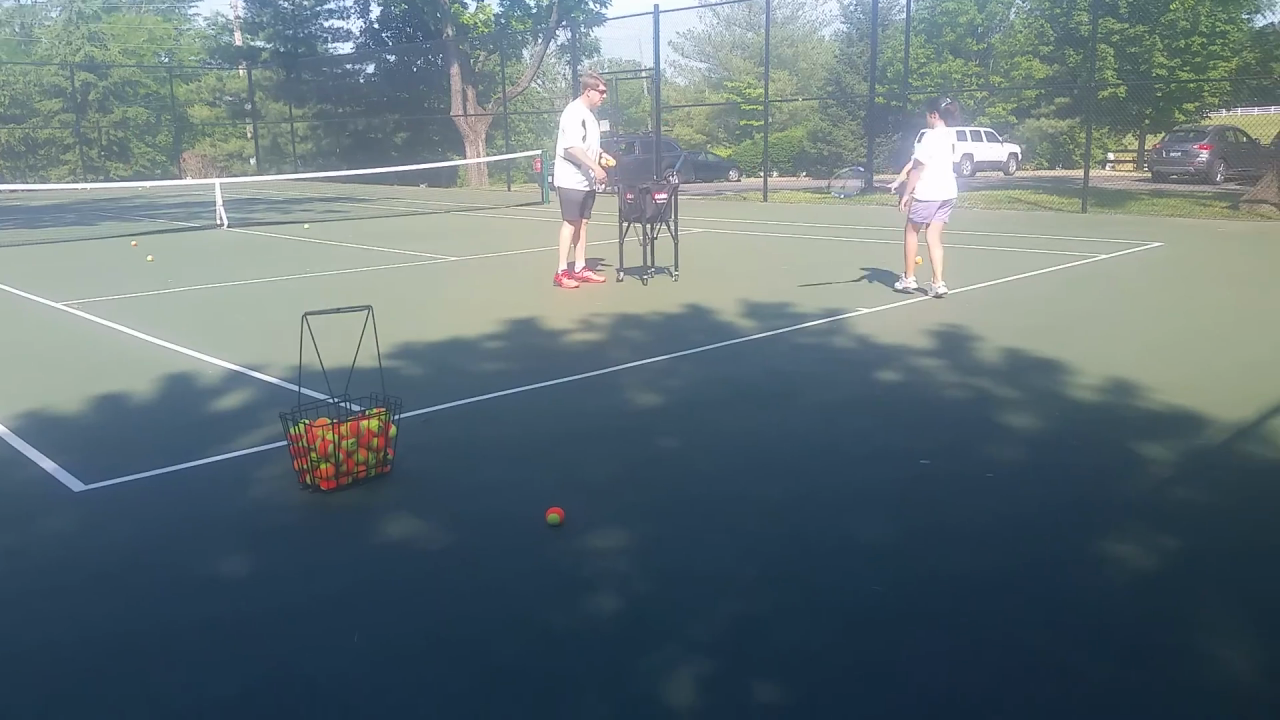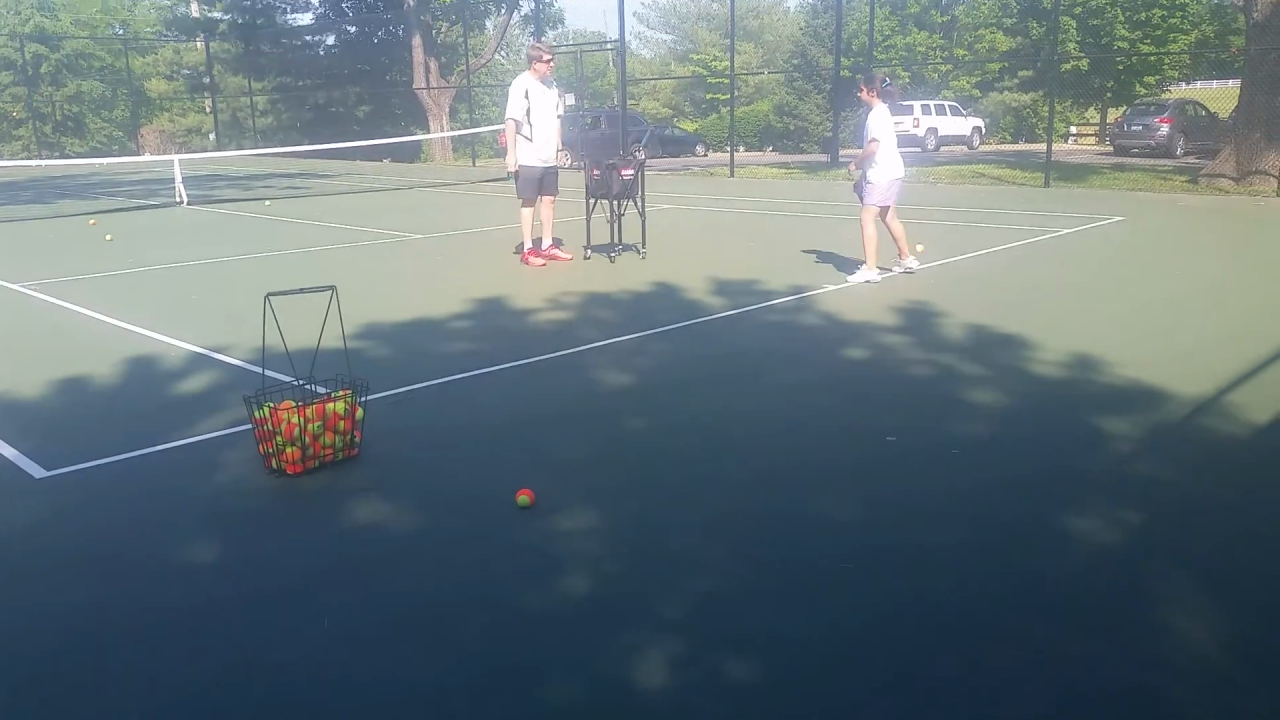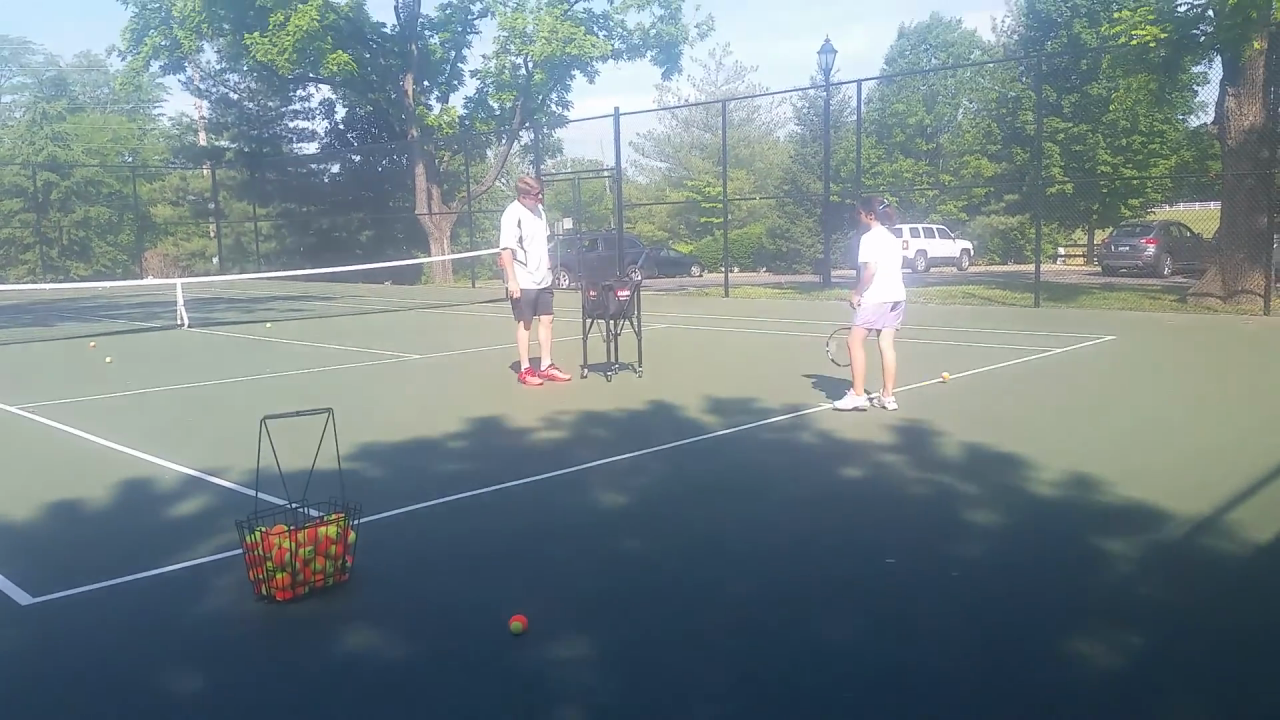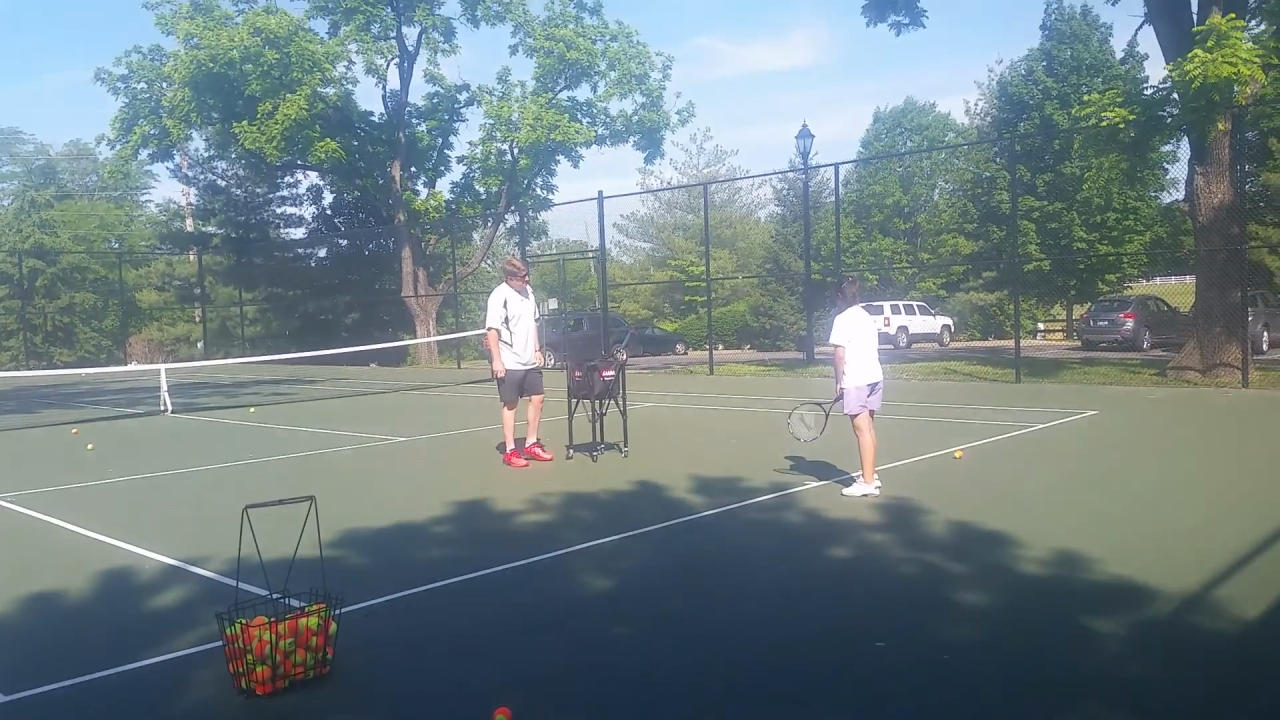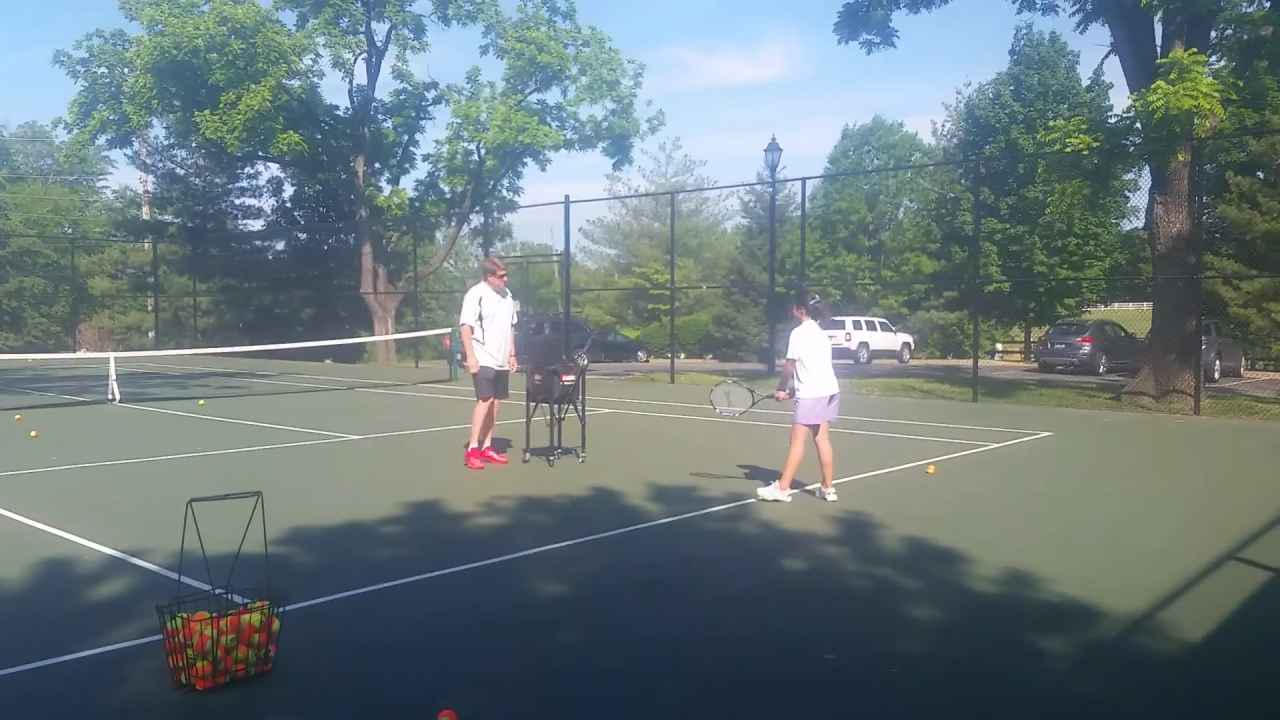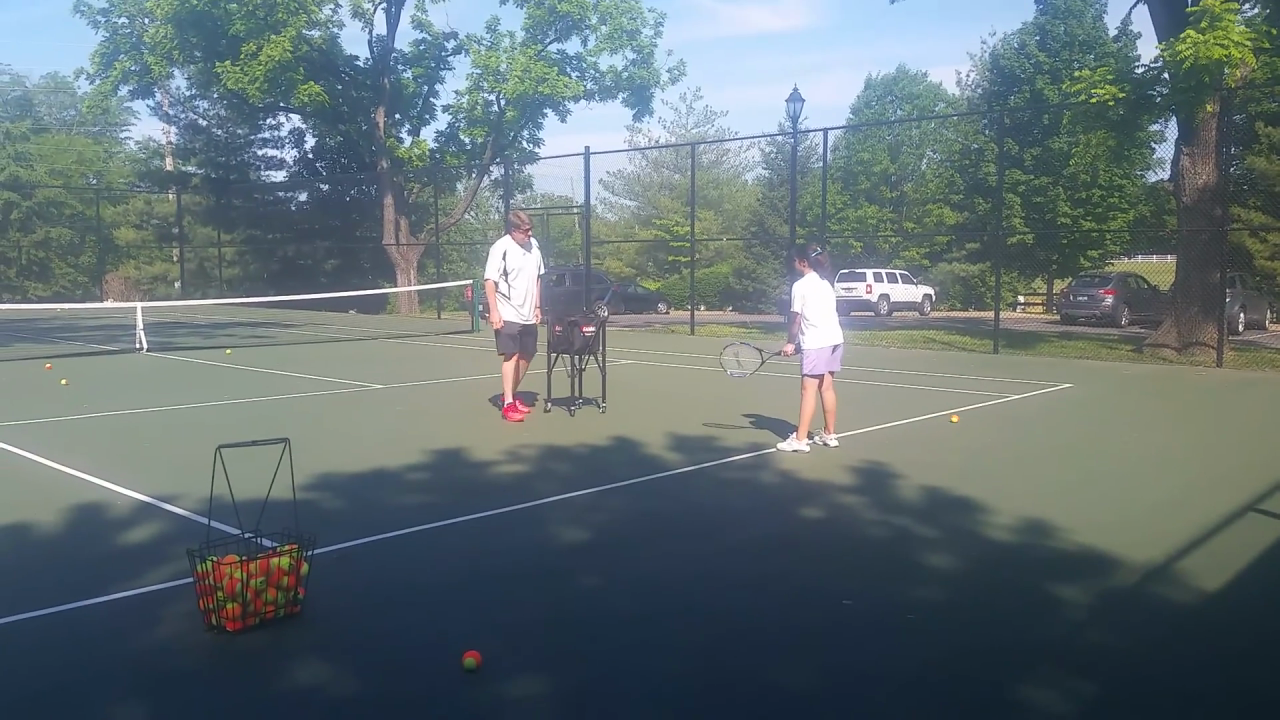
dt=0.7s
person 1, frame 1
left shoulder: (590, 113)
right shoulder: (574, 112)
right elbow: (572, 148)
left wrist: (602, 155)
right wrist: (595, 168)
left hip: (586, 180)
right hip: (571, 180)
left knee: (582, 223)
right knee: (570, 223)
left ankle: (580, 268)
right ankle: (561, 272)
person 1, frame 2
left shoulder: (551, 83)
right shoulder: (521, 85)
right elbow: (511, 121)
left wrist: (558, 148)
right wrist: (511, 153)
left hip: (548, 157)
right hip: (528, 158)
left knee: (549, 200)
right knee: (529, 202)
left ankle: (547, 246)
right ankle: (528, 250)
person 1, frame 3
left shoulder: (538, 209)
right shoulder: (512, 215)
right elbow: (506, 249)
left wrist: (547, 268)
right wrist: (512, 280)
left hip: (542, 279)
right hip: (523, 282)
left knee: (547, 320)
right knee: (525, 323)
left ankle: (546, 367)
right ankle: (525, 370)
person 1, frame 4
left shoulder: (528, 291)
right shoulder: (499, 296)
right elbow: (491, 330)
left wrist: (537, 349)
right wrist: (496, 359)
left hip: (529, 360)
right hip: (509, 362)
left knee: (537, 398)
right knee: (511, 404)
left ankle: (531, 444)
right ankle: (510, 451)
person 1, frame 5
left shoulder: (506, 295)
right shoulder: (476, 294)
right elbow: (465, 326)
left wrist: (512, 354)
right wrist: (470, 356)
left hip: (501, 360)
right hip: (483, 360)
left knee: (495, 403)
right knee: (485, 400)
left ankle: (486, 448)
right ankle: (472, 449)
person 1, frame 6
left shoulder: (533, 245)
right shoulder: (501, 248)
right elbow: (489, 281)
left wrist: (537, 306)
right wrist: (494, 311)
left hip: (528, 314)
right hip: (508, 314)
left knee: (526, 357)
right knee: (511, 357)
left ankle: (512, 396)
right ankle: (508, 404)
person 2, frame 1
left shoulder: (931, 137)
right shoulder: (949, 136)
left elbow: (918, 168)
right elbow: (914, 162)
left wrist: (907, 194)
right wrist: (899, 180)
left hip: (928, 194)
right hip: (946, 193)
left knee: (911, 232)
right knee: (934, 238)
left ankle: (908, 277)
right ankle: (938, 283)
person 2, frame 2
left shoulder: (878, 114)
right shoulder: (877, 114)
left elbow: (873, 147)
left wrist: (855, 163)
right wrist: (863, 176)
left hip: (883, 174)
right hip: (886, 173)
left knee: (867, 218)
right knee: (888, 217)
left ankle: (870, 269)
right ankle: (906, 258)
person 2, frame 3
left shoulder: (869, 238)
right shoulder: (893, 239)
left elbow: (870, 270)
left wrist: (857, 293)
left hip: (876, 298)
right hip: (896, 296)
left knee: (855, 342)
right knee: (887, 346)
left ankle: (857, 395)
right ankle: (887, 396)
person 2, frame 4
left shoulder: (842, 319)
right shoulder: (868, 318)
left elbow: (840, 354)
right elbow: (871, 350)
left wrist: (838, 380)
left hip: (855, 380)
right hip: (874, 376)
left knee: (862, 430)
right knee: (868, 427)
left ankle: (867, 483)
right ankle: (871, 475)
person 2, frame 5
left shoulder: (799, 333)
right shoulder: (821, 333)
left elbow: (790, 366)
left wrist: (781, 389)
right wrist: (792, 389)
left hip: (811, 393)
right hip: (829, 390)
left knee: (797, 440)
right knee: (822, 438)
left ankle: (782, 488)
right ankle: (828, 488)
person 2, frame 6
left shoulder: (800, 285)
right shoulder: (825, 283)
left elbow: (796, 319)
right elbow: (824, 314)
left wrist: (791, 342)
right wrist: (800, 341)
left hip: (816, 343)
right hip: (834, 339)
left knee: (808, 390)
right knee: (826, 388)
left ankle: (800, 439)
right ankle: (829, 434)
